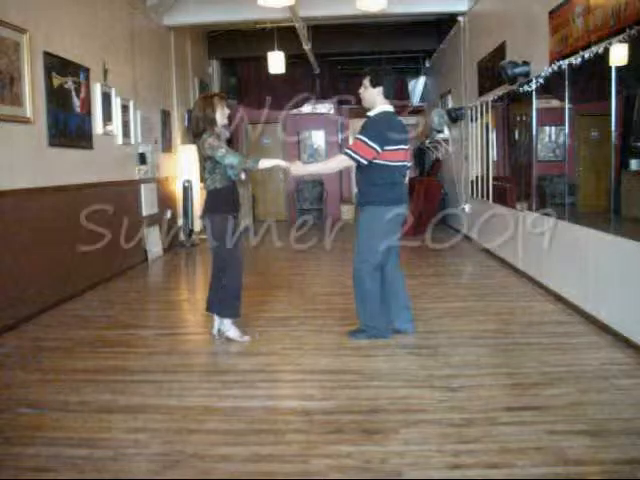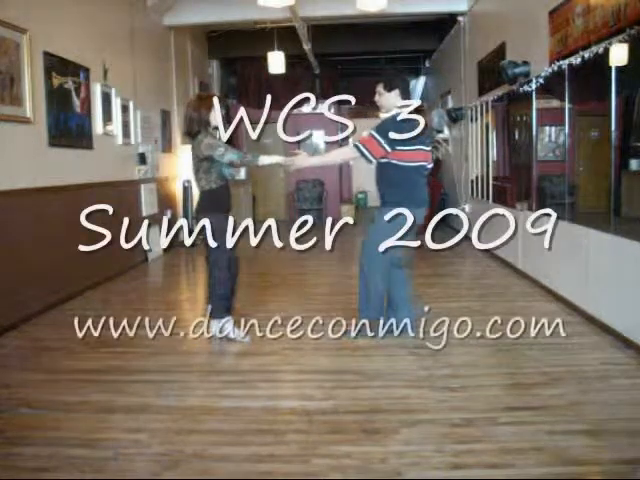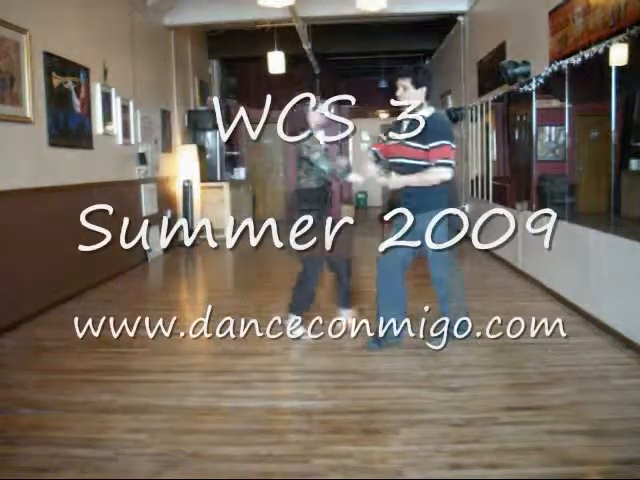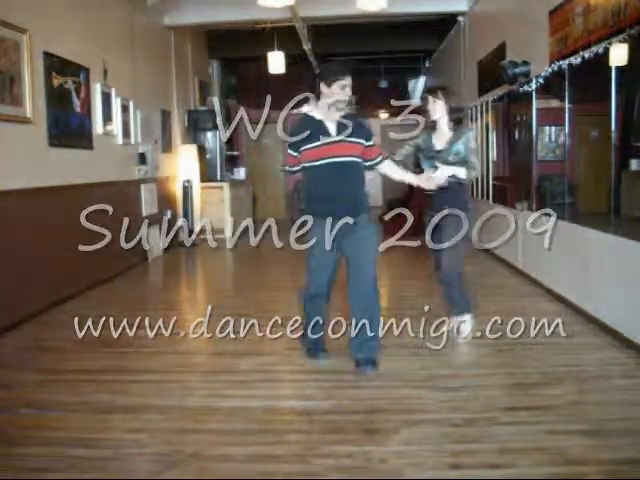
dt=1s
person 1, frame 1
left shoulder: (377, 124)
right shoulder: (397, 125)
left elbow: (346, 159)
left wrist: (303, 169)
left hip: (378, 206)
right hip: (395, 203)
left knee: (365, 264)
right knee: (388, 262)
left ankle: (374, 325)
right ankle: (400, 320)
person 1, frame 2
left shoulder: (393, 125)
right shoulder: (417, 125)
left elbow: (352, 152)
right elbow: (425, 166)
left wrist: (309, 161)
left hip: (398, 206)
right hip: (413, 204)
left knee: (373, 259)
right knee: (394, 262)
left ankle: (371, 320)
right ankle: (400, 319)
person 1, frame 3
left shoulder: (437, 126)
right shoulder: (399, 125)
left elbow: (444, 172)
right elbow: (378, 155)
left wrist: (402, 181)
right wrist: (377, 172)
left hip: (431, 212)
right hip: (403, 211)
left knee: (441, 269)
right knee: (388, 265)
left ankle: (456, 325)
right ankle: (390, 327)
person 1, frame 4
left shoulder: (358, 127)
right shoulder: (301, 128)
left elbow: (379, 163)
right elbow: (293, 170)
left wrist: (417, 180)
right wrist: (322, 182)
left hip: (358, 217)
right hip: (320, 219)
left knee: (364, 281)
right knee: (317, 283)
left ankle: (365, 350)
right ankle: (313, 339)
person 2, frame 1
left shoulder: (215, 138)
right shoulder: (209, 140)
left elbow: (232, 168)
right elbow: (240, 162)
right wrist: (277, 162)
left hip: (223, 210)
right hip: (219, 212)
left knee: (223, 266)
right knee: (232, 266)
left ankle: (219, 322)
right ankle: (225, 323)
person 2, frame 2
left shoulder: (207, 139)
right shoulder: (205, 140)
left elbow: (228, 165)
right elbow: (239, 157)
right wrist: (278, 159)
left hip: (217, 210)
right hip: (212, 211)
left knee: (229, 264)
right knee: (221, 266)
left ankle: (220, 320)
right ankle: (221, 323)
person 2, frame 3
left shoulder: (317, 139)
right shoulder: (306, 140)
left elbow: (332, 167)
right elbow: (331, 168)
left hip: (322, 209)
right hip: (308, 209)
left knee: (342, 261)
right knee: (313, 266)
left ankle: (346, 311)
right ankle: (294, 319)
person 2, frame 4
left shoulder: (464, 134)
right shoulder: (424, 137)
left elbow: (474, 171)
right elbow: (397, 159)
left wrist: (450, 170)
left hip: (456, 207)
right hip: (434, 207)
left knee: (449, 267)
right knee: (443, 266)
left ankle: (466, 317)
right ankle: (458, 314)
